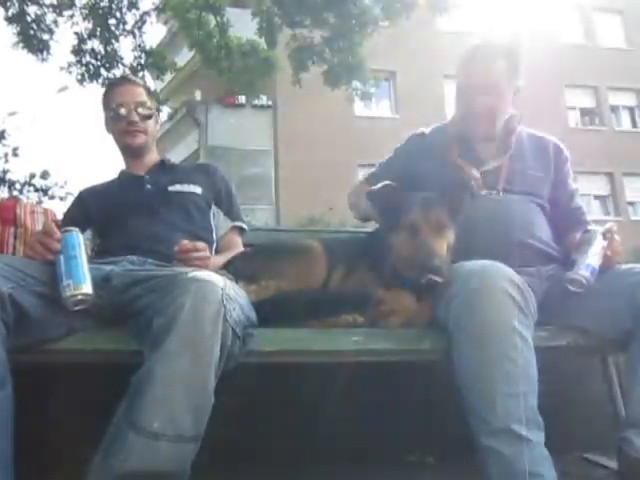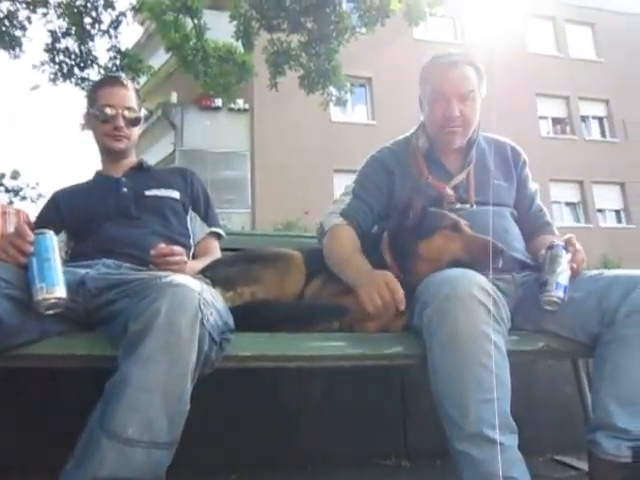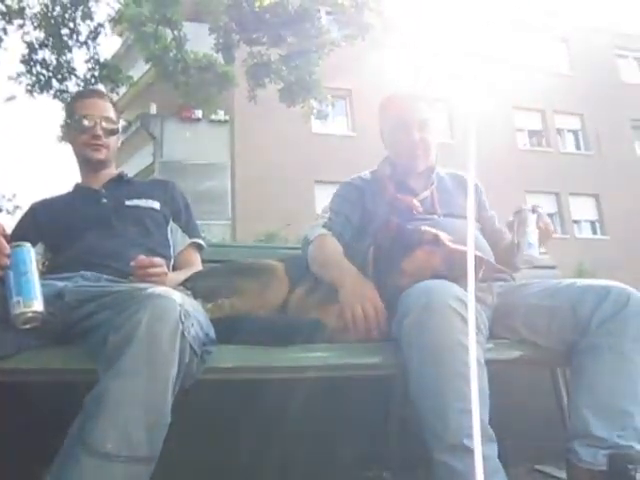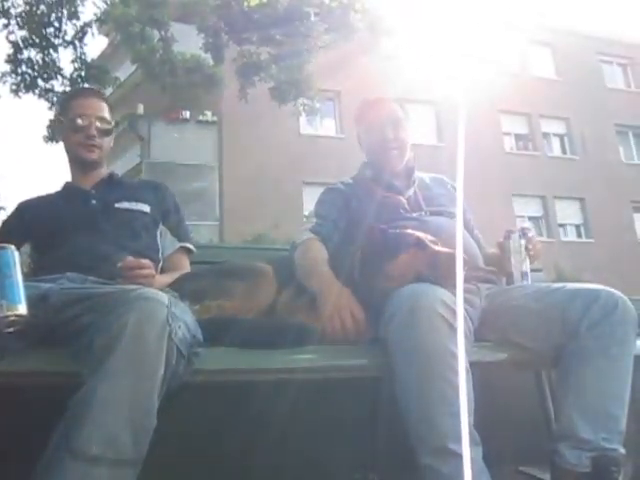
dt=1s
person 1, frame 1
left shoulder: (547, 151)
right shoulder: (425, 146)
left elbow: (573, 227)
right elbow: (362, 193)
right wrist: (374, 203)
left hip: (554, 279)
right hip: (471, 278)
right knee: (490, 285)
person 1, frame 2
left shoulder: (508, 155)
right shoulder: (391, 161)
left elbow: (537, 228)
right elbow: (338, 225)
right wrist: (364, 274)
left hip: (526, 285)
right hip: (448, 287)
right knee: (464, 292)
person 1, frame 3
left shoulder: (464, 184)
right shoulder: (361, 190)
left elbow: (500, 250)
right elbow: (320, 242)
right wrist: (349, 277)
left hip: (495, 291)
right hip: (426, 295)
right knee: (439, 302)
person 1, frame 4
left shoulder: (442, 186)
right shoulder: (344, 196)
right elbow: (309, 246)
left wrist: (509, 255)
right wrist: (328, 285)
left hip: (482, 293)
right hip: (413, 298)
left knee: (607, 307)
right knee: (426, 306)
person 2, frame 1
left shoulder: (204, 176)
right shoulder: (93, 197)
left elbow: (236, 252)
right elbow: (60, 248)
left wrist: (211, 263)
right wrist: (41, 245)
left hip: (171, 281)
right hip: (91, 280)
left knee: (204, 293)
person 2, frame 2
left shoulder: (180, 181)
right shoulder: (67, 198)
left elbow: (213, 257)
left wrist: (188, 267)
left hip: (147, 284)
right hip: (65, 282)
left knee: (181, 297)
person 2, frame 3
left shoulder: (161, 192)
right shoulder: (45, 210)
left elbow: (194, 269)
left wrist: (169, 280)
left hip: (129, 298)
right hip: (46, 295)
left knee: (161, 307)
person 2, frame 4
left shoulder: (152, 194)
right shoulder: (34, 209)
left elbow: (182, 273)
left wrist: (156, 282)
left hip: (116, 301)
right hip: (37, 296)
left knee: (148, 308)
